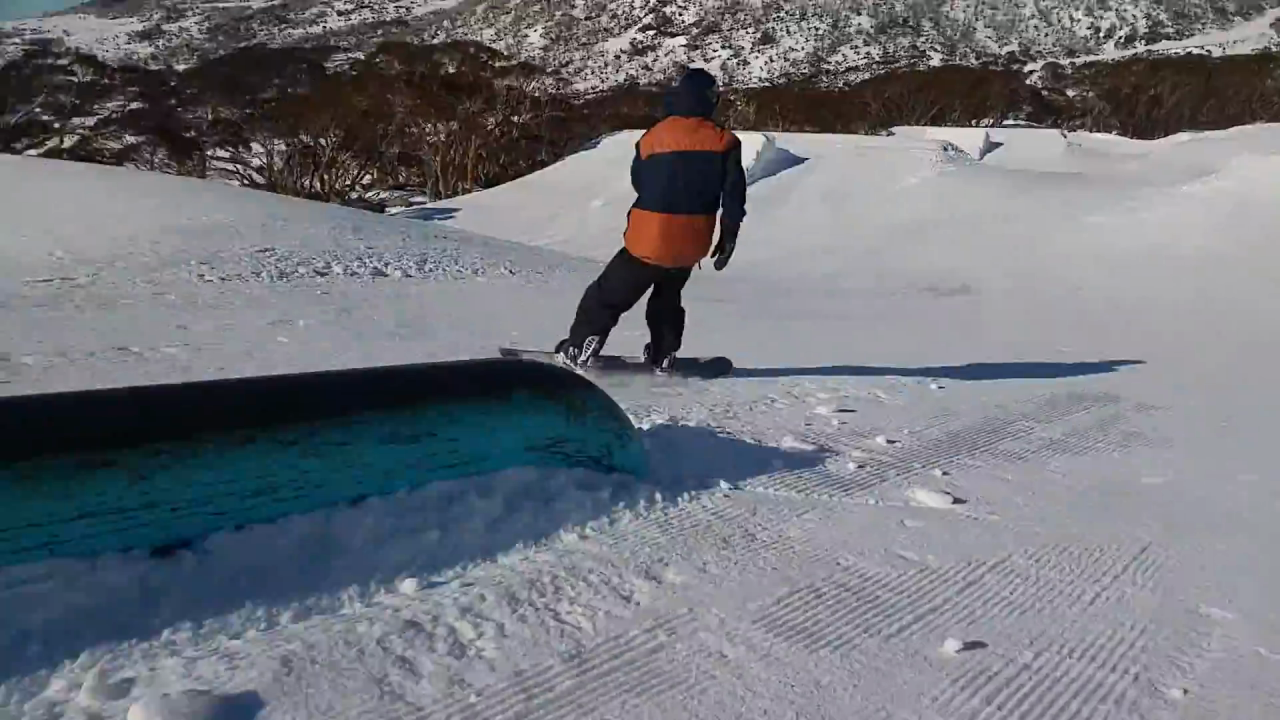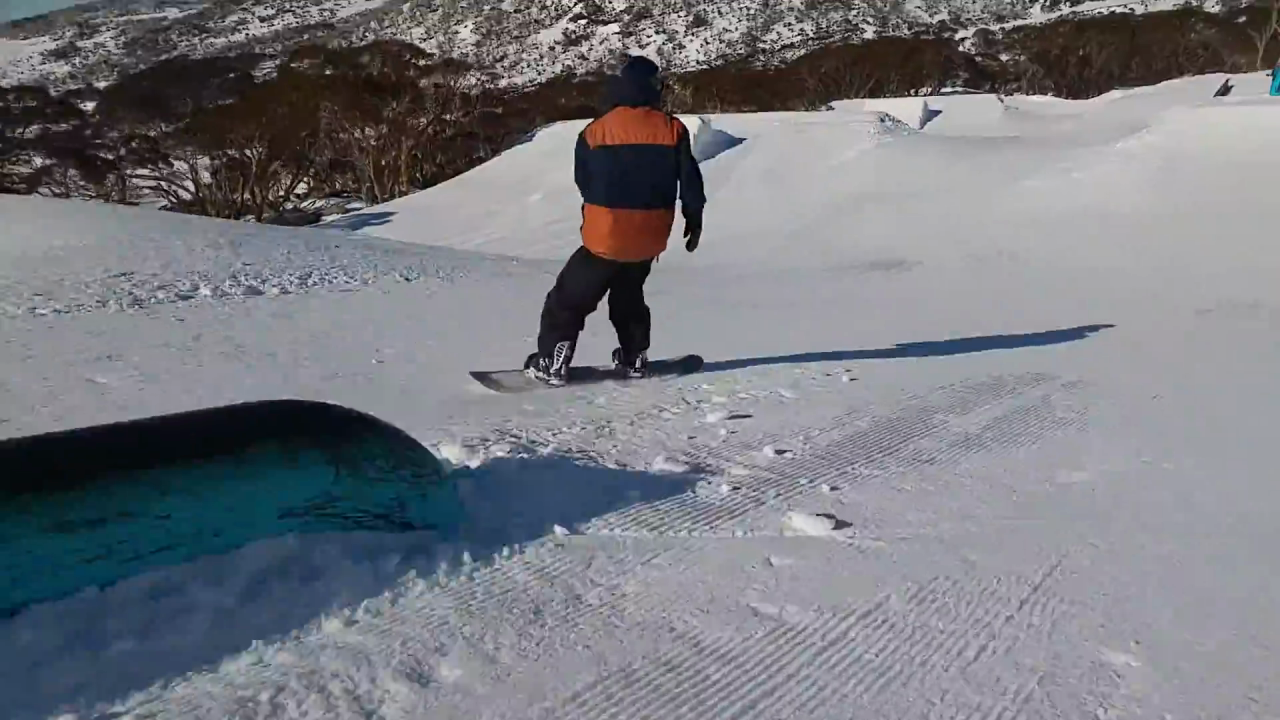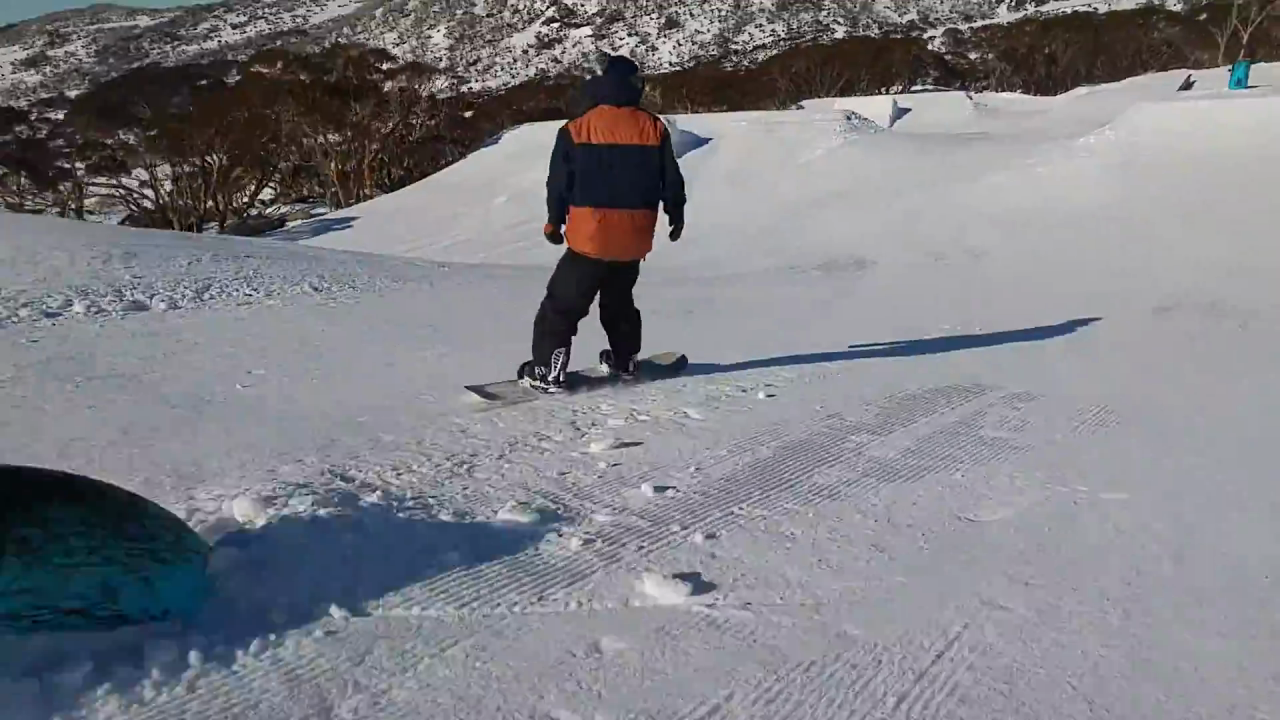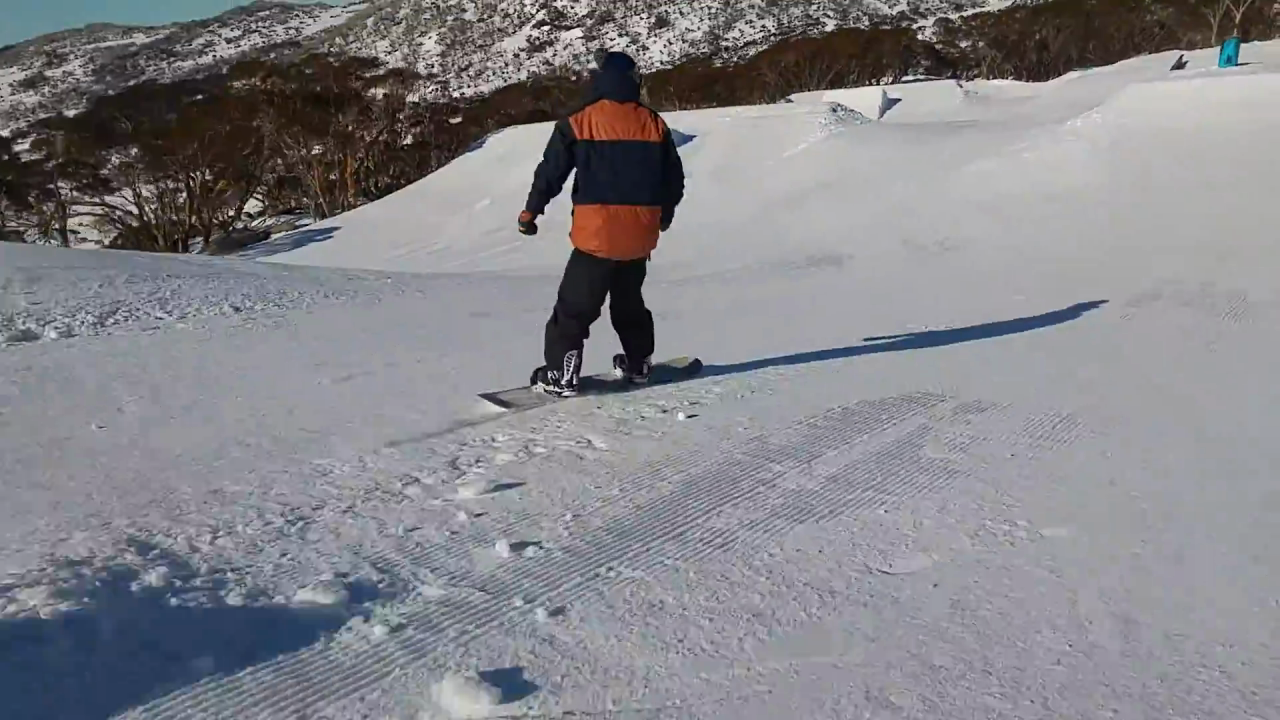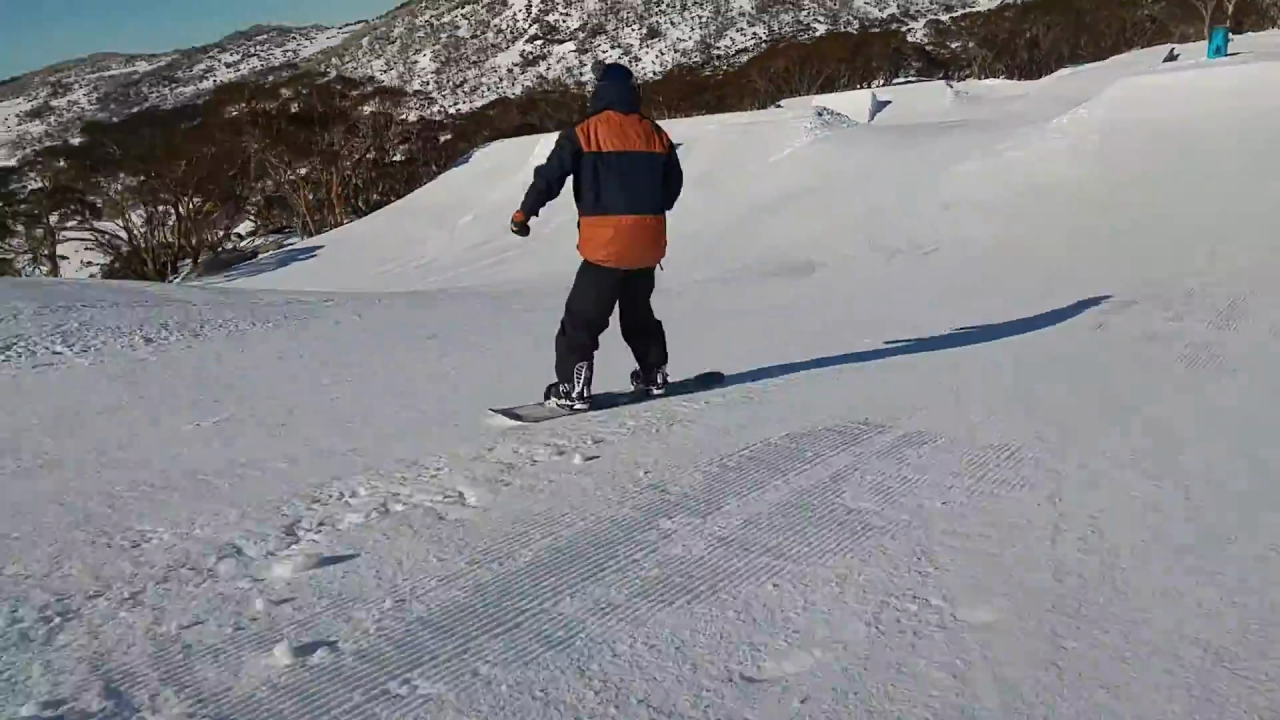
dt=0.1s
person 1, frame 1
left shoulder: (650, 138)
right shoulder: (724, 140)
right elbow: (733, 192)
right wrist: (728, 235)
left hip: (649, 237)
right hip: (691, 241)
left knee: (608, 296)
right knee: (667, 299)
left ankle: (579, 352)
right ankle: (663, 356)
person 1, frame 2
left shoulder: (596, 130)
right shoulder: (671, 128)
left elbow: (585, 180)
right elbow: (690, 178)
right wrist: (693, 219)
left hip: (606, 233)
right hip: (650, 236)
left knee: (569, 299)
right knee: (628, 297)
left ankle: (552, 363)
right ankle: (633, 357)
person 1, frame 3
left shoulder: (577, 128)
right shoulder: (653, 127)
left elbow: (559, 180)
right elbow: (671, 178)
left wrist: (554, 221)
right wrist: (676, 214)
left hip: (591, 235)
right hip: (635, 236)
left knee: (561, 304)
right knee: (618, 299)
left ankle: (547, 370)
right ankle: (624, 359)
person 1, frame 4
left shoulder: (580, 122)
right shoulder: (653, 122)
left elbow: (552, 170)
right elbow: (674, 174)
left wrist: (531, 210)
right wrist: (667, 208)
left hip: (599, 233)
right hip: (642, 231)
left knee: (575, 307)
right knee: (629, 300)
left ankle: (561, 376)
right ankle: (639, 364)
person 1, frame 5
left shoulder: (583, 132)
right shoulder: (654, 132)
left elbow: (552, 175)
right elbow: (672, 183)
left wrist: (524, 212)
left hip: (606, 243)
right hip: (648, 241)
left knee: (582, 319)
right knee: (638, 312)
left ankle: (573, 389)
right ankle: (653, 375)
